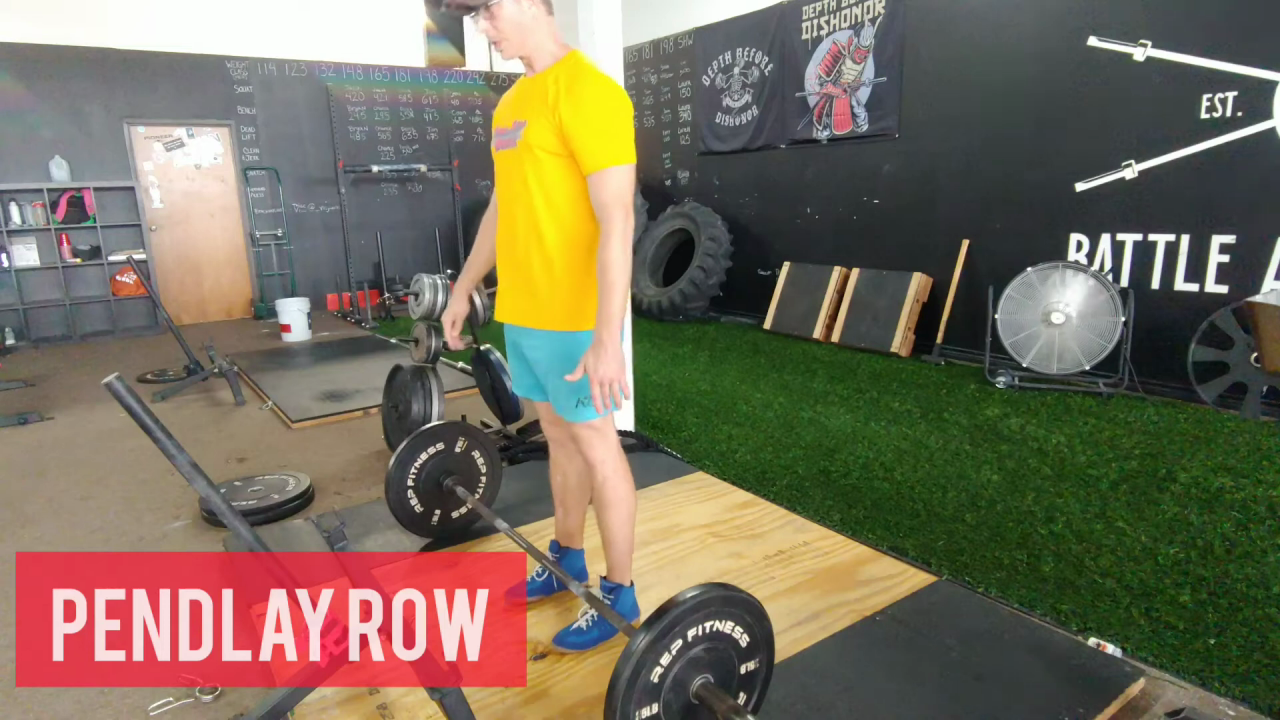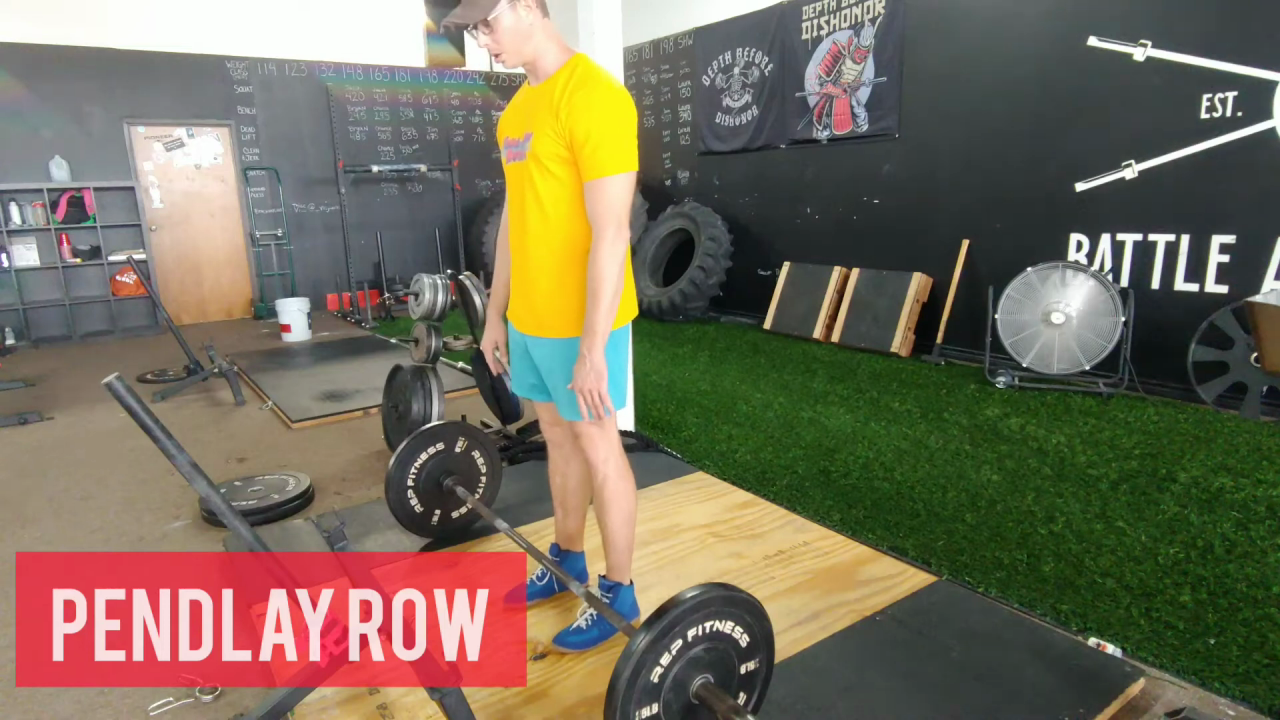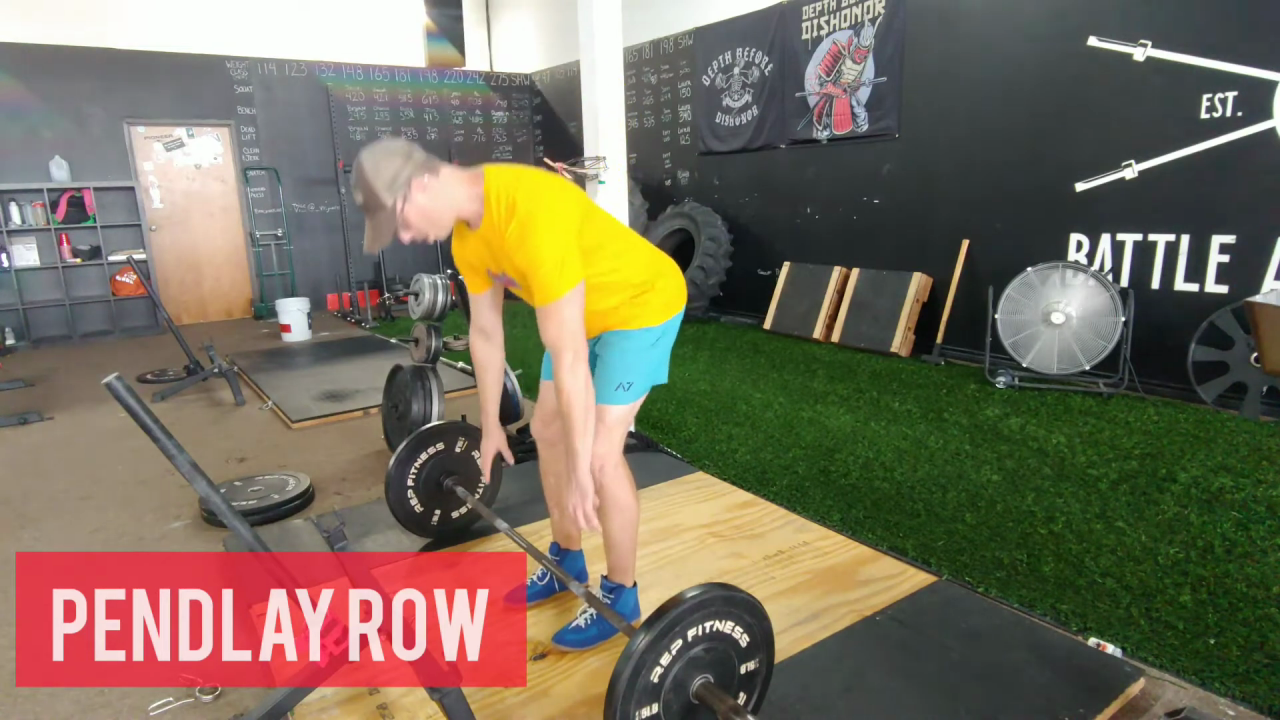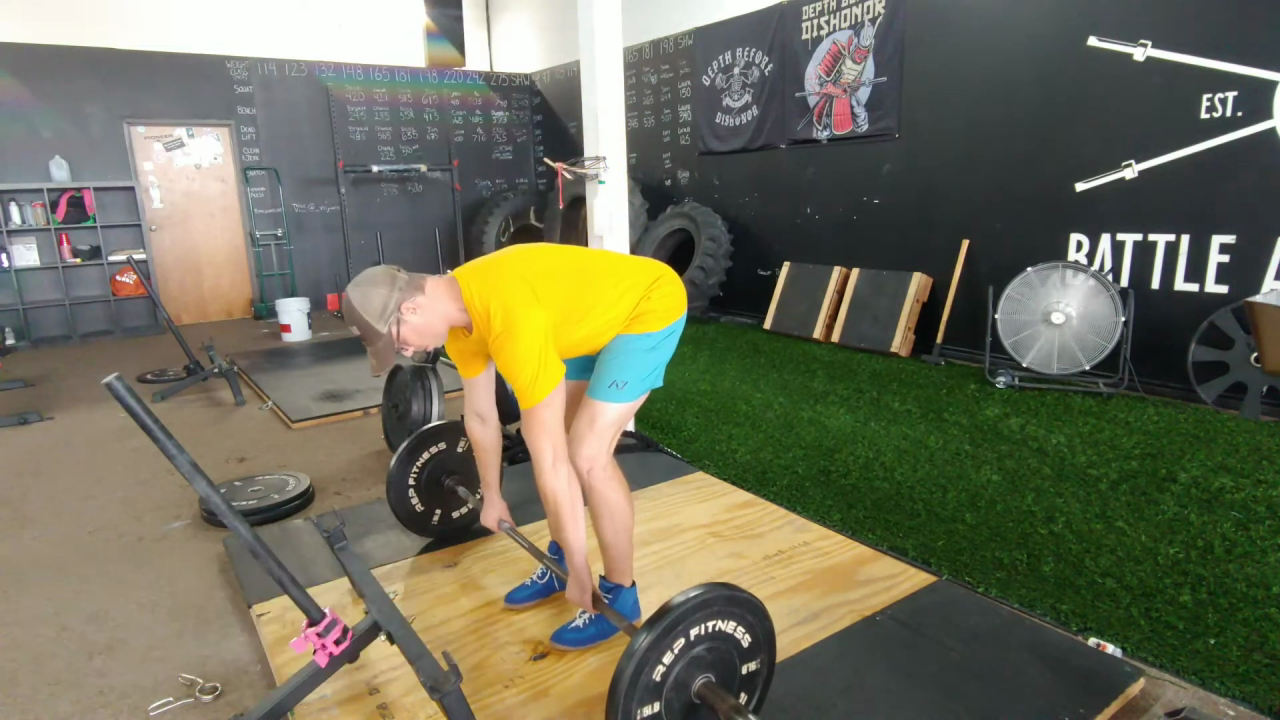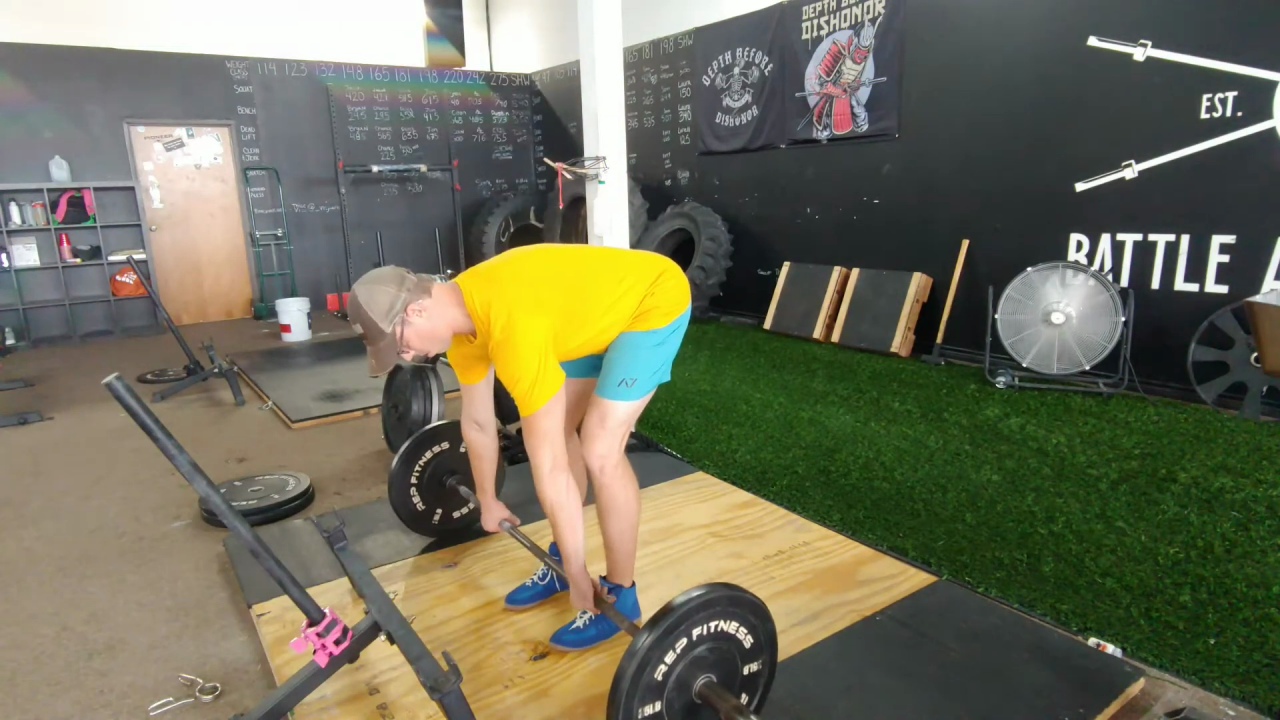
dt=1s
person 1, frame 1
left shoulder: (589, 93)
right shoulder: (516, 98)
left elbow: (617, 224)
left wrist: (608, 338)
right wrist: (463, 287)
left hip: (574, 316)
right hip: (525, 309)
left knee: (594, 443)
right knee: (559, 435)
left ankle: (619, 594)
right ankle: (567, 559)
person 1, frame 2
left shoulder: (595, 98)
right shoulder: (519, 107)
left elbow: (611, 235)
left wrist: (593, 348)
right wrist: (495, 314)
left hip: (580, 321)
right hip: (531, 316)
left knee: (596, 446)
right knee: (559, 438)
left ankle: (618, 593)
right ankle: (568, 560)
person 1, frame 3
left shoulder: (533, 220)
right shoulder: (465, 232)
left elbow: (568, 361)
right elbow: (485, 333)
left wrist: (579, 474)
right wrist: (490, 425)
left hip: (643, 302)
right hip: (589, 313)
left knee: (599, 451)
right knee: (546, 429)
left ankle: (620, 596)
right ankle: (566, 561)
person 1, frame 4
left shoulder: (512, 324)
right shoulder: (456, 310)
left elbow: (552, 459)
right elbow: (480, 416)
left wrist: (578, 570)
right wrist: (491, 496)
left hip: (650, 306)
right hip: (601, 309)
left knee: (588, 454)
right knee: (544, 432)
left ankle: (619, 595)
right ankle: (558, 562)
person 1, frame 5
left shoulder: (513, 330)
right shoulder: (459, 312)
left elbow: (549, 466)
right elbow: (477, 422)
left wrist: (578, 577)
right wrist: (487, 501)
left hip: (653, 301)
right hip: (605, 306)
left knee: (599, 450)
right knee: (555, 430)
left ankle: (620, 595)
right ankle: (559, 564)
